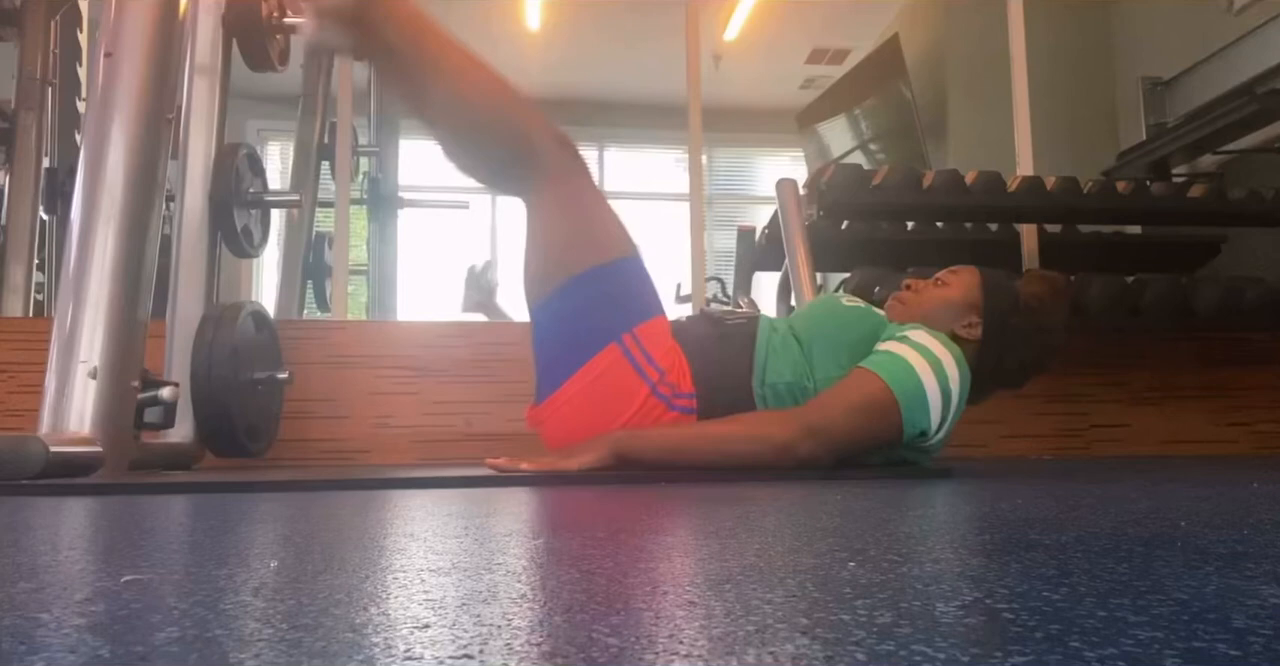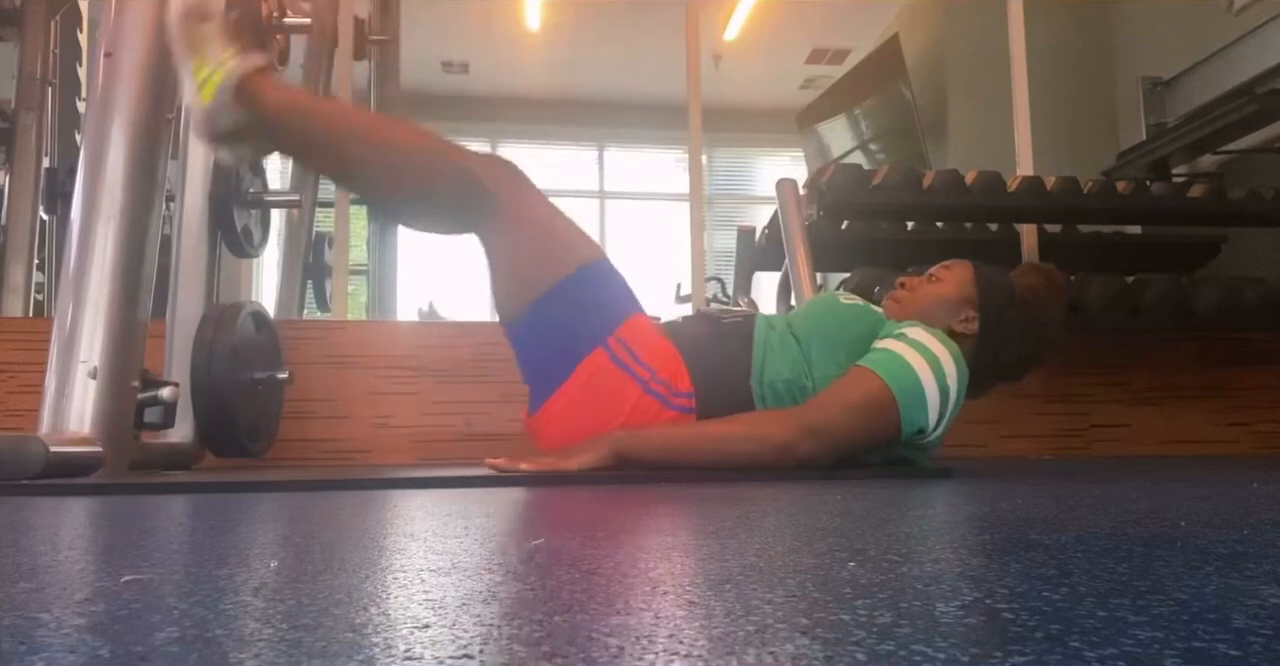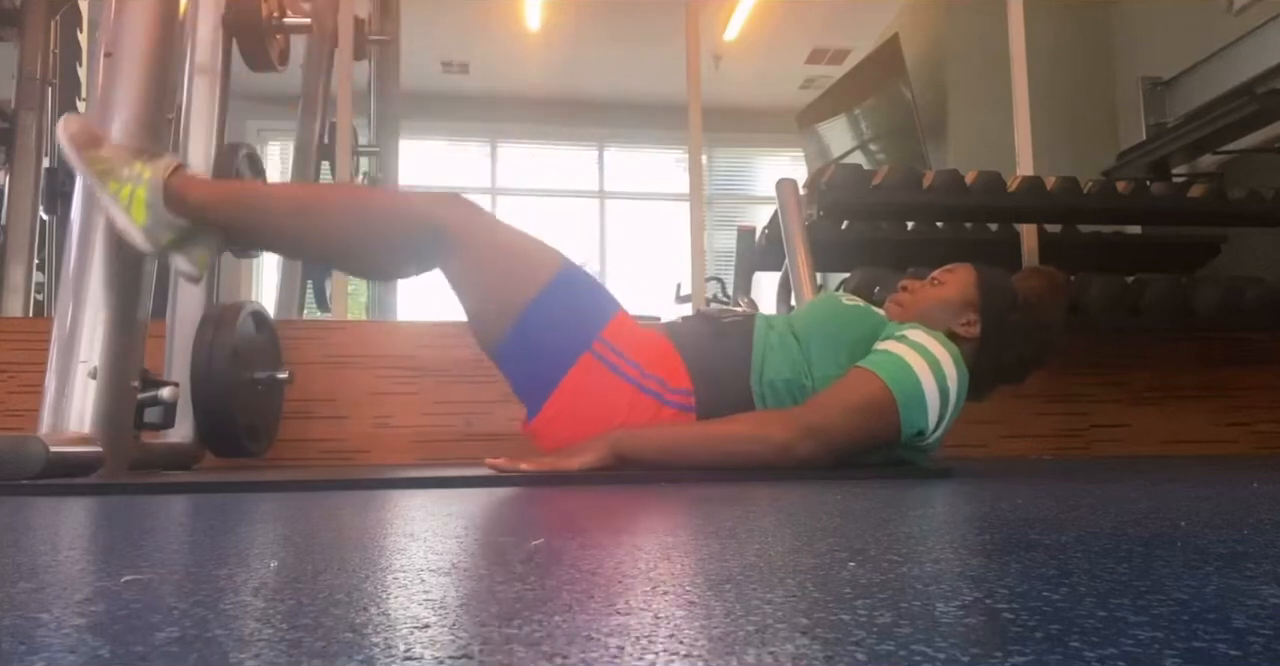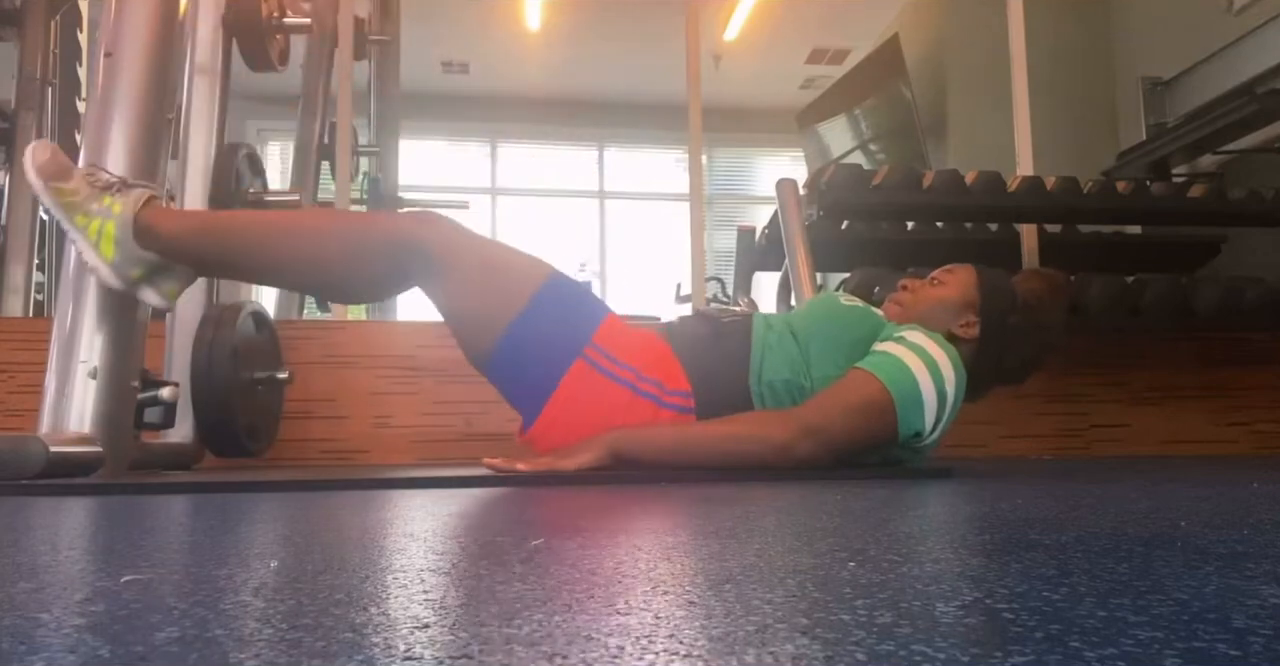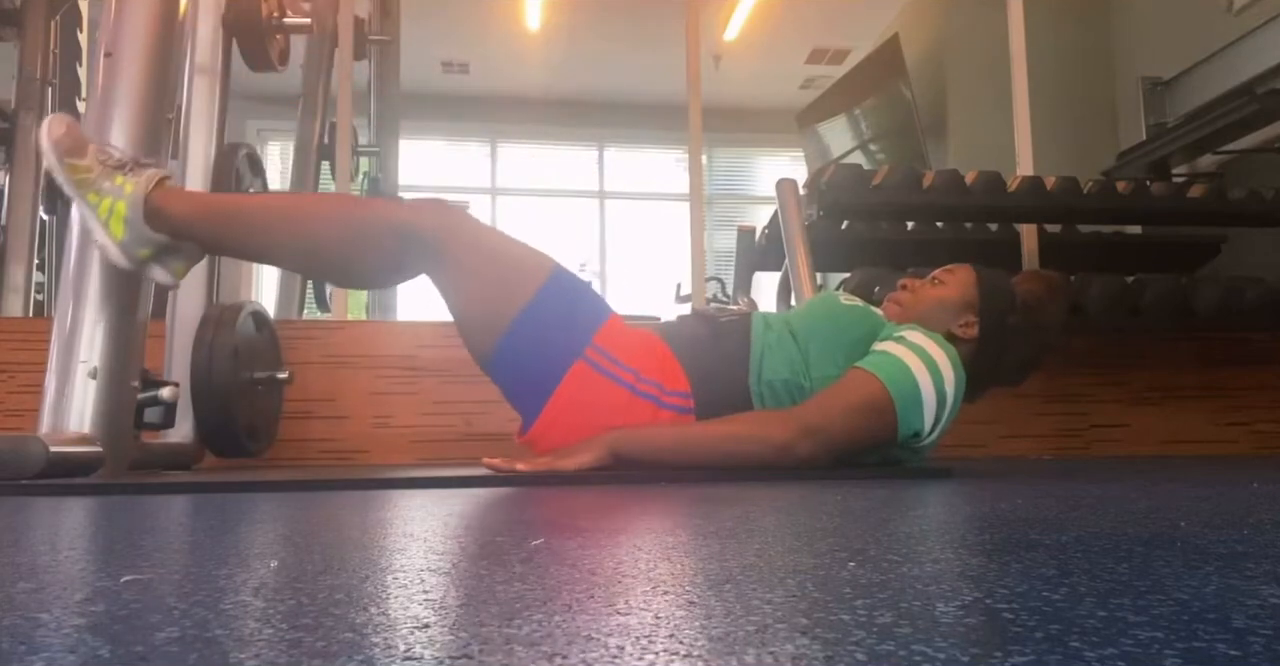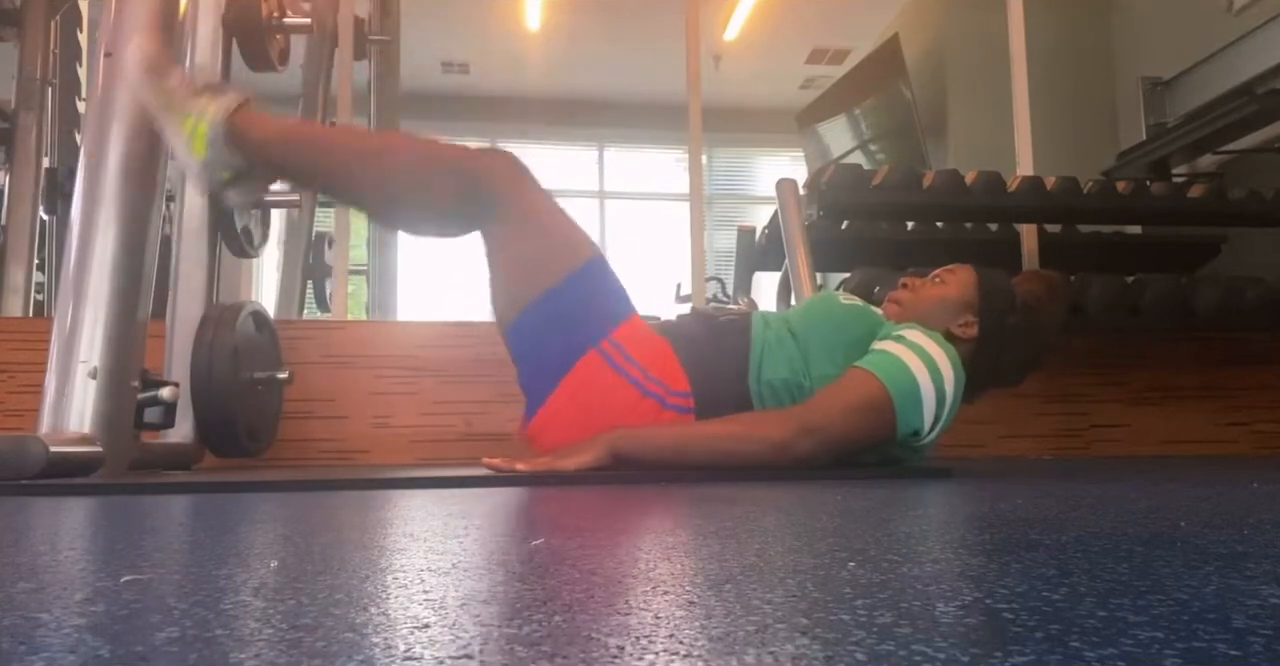
dt=0.2s
person 1, frame 1
left shoulder: (931, 364)
right shoulder: (905, 350)
left elbow: (805, 436)
left wrist: (610, 449)
left hip: (636, 395)
right hip: (649, 384)
left knee: (547, 158)
right knee: (548, 175)
person 1, frame 2
left shoulder: (926, 359)
right shoulder: (905, 345)
left elbow: (801, 435)
left wrist: (612, 445)
left hip: (645, 395)
right hip: (650, 390)
left knee: (492, 182)
right knee: (496, 194)
left ankle: (249, 97)
right ankle: (255, 105)
person 1, frame 3
left shoulder: (927, 363)
right shoulder: (896, 351)
left elbow: (802, 435)
left wrist: (609, 446)
left hip: (645, 397)
right hip: (659, 376)
left knee: (445, 218)
right knee: (448, 226)
left ankle: (176, 198)
right ankle: (192, 207)
person 1, frame 4
left shoulder: (926, 364)
right shoulder: (893, 348)
left elbow: (799, 434)
left wrist: (606, 445)
left hip: (639, 399)
right hip: (650, 380)
left knee: (425, 237)
right knee: (434, 242)
left ankle: (148, 230)
right ankle: (163, 238)
person 1, frame 5
left shoulder: (927, 366)
right shoulder: (895, 347)
left elbow: (799, 435)
left wrist: (609, 442)
left hip: (638, 400)
right hip: (647, 378)
left knee: (435, 225)
right knee: (438, 231)
left ankle: (151, 205)
right ankle: (173, 217)
person 1, frame 6
left shoulder: (923, 364)
right shoulder: (895, 347)
left elbow: (797, 438)
left wrist: (614, 444)
left hip: (640, 402)
right hip: (645, 378)
left knee: (499, 179)
right knee: (502, 195)
left ankle: (234, 133)
right ankle: (252, 150)
